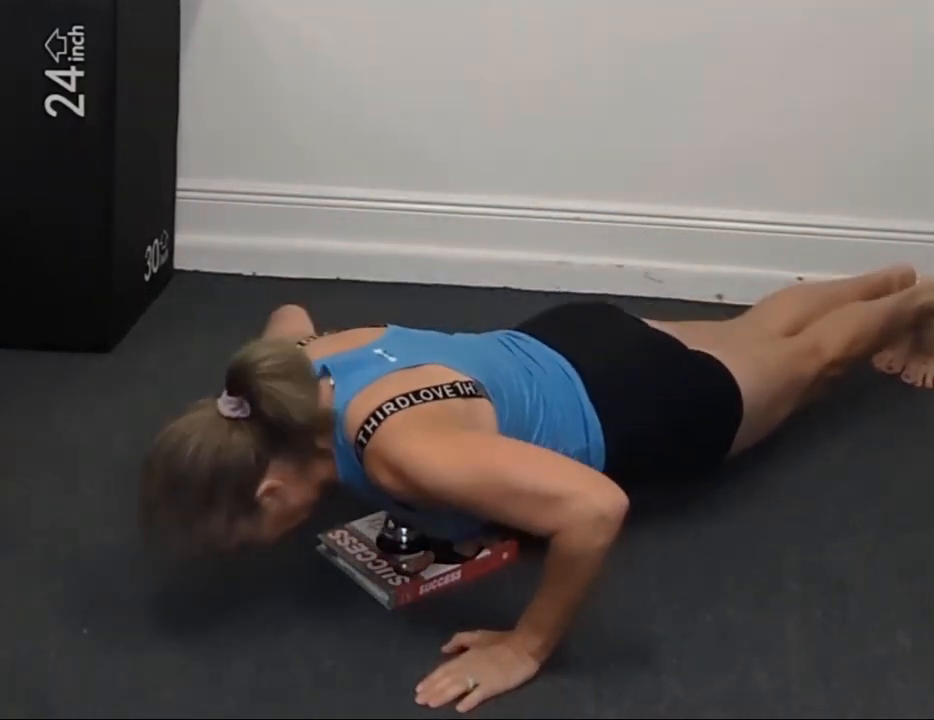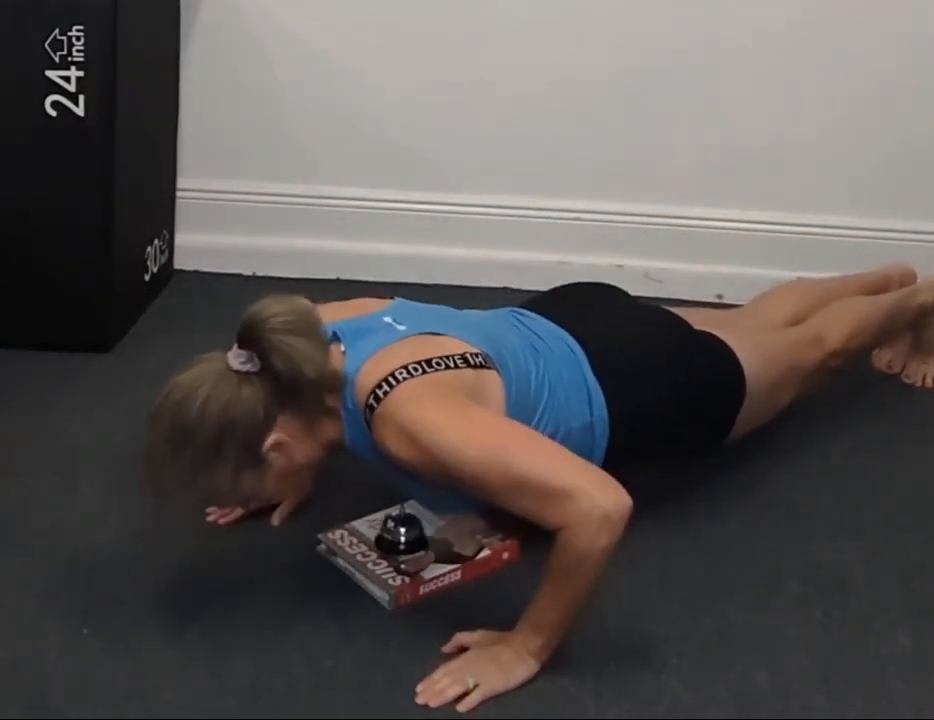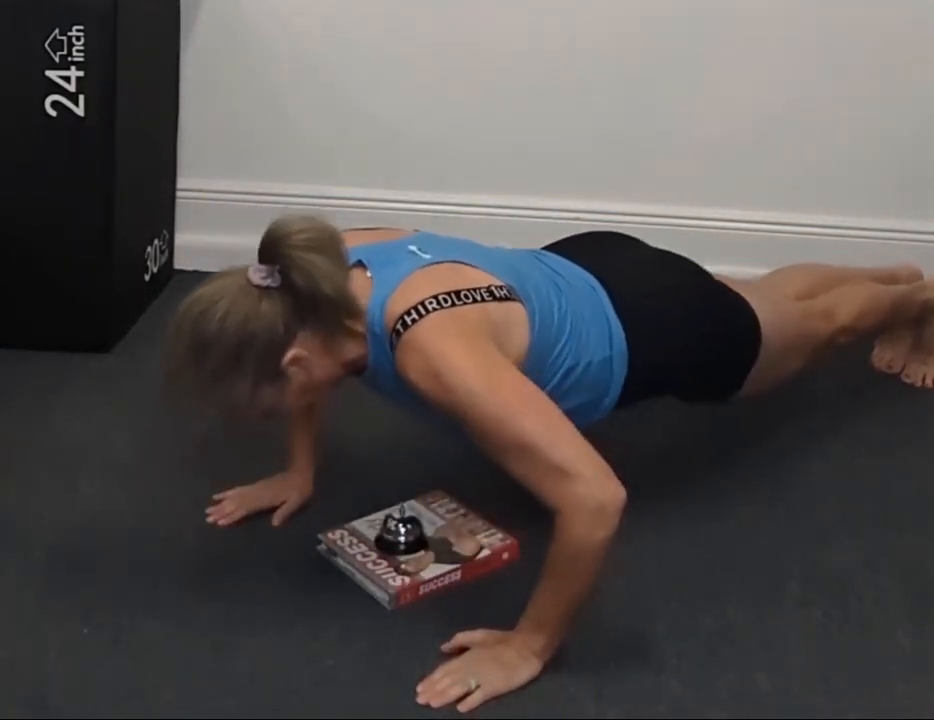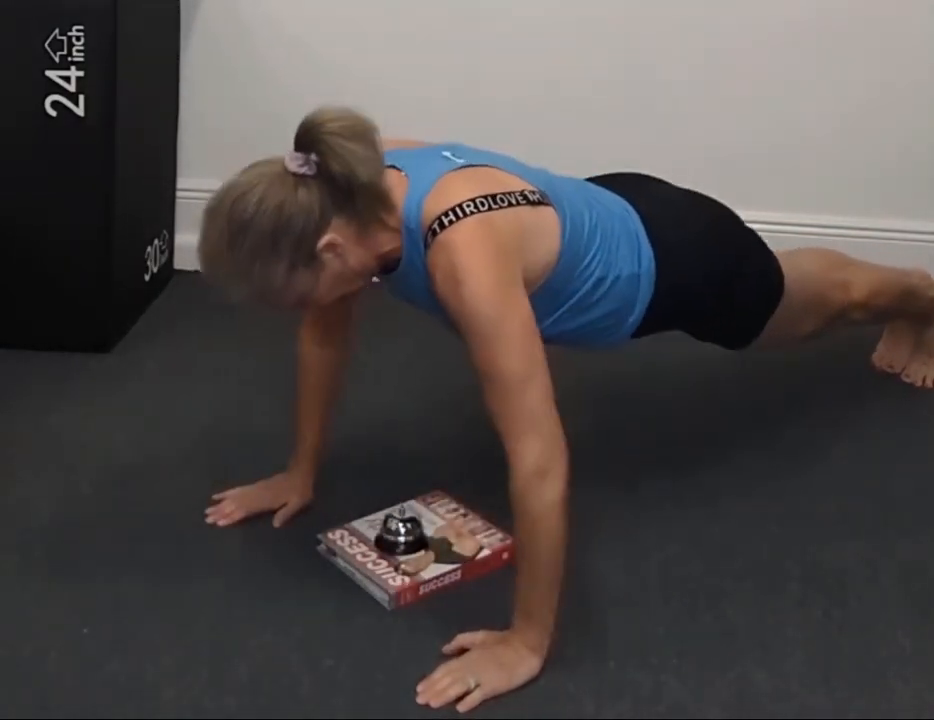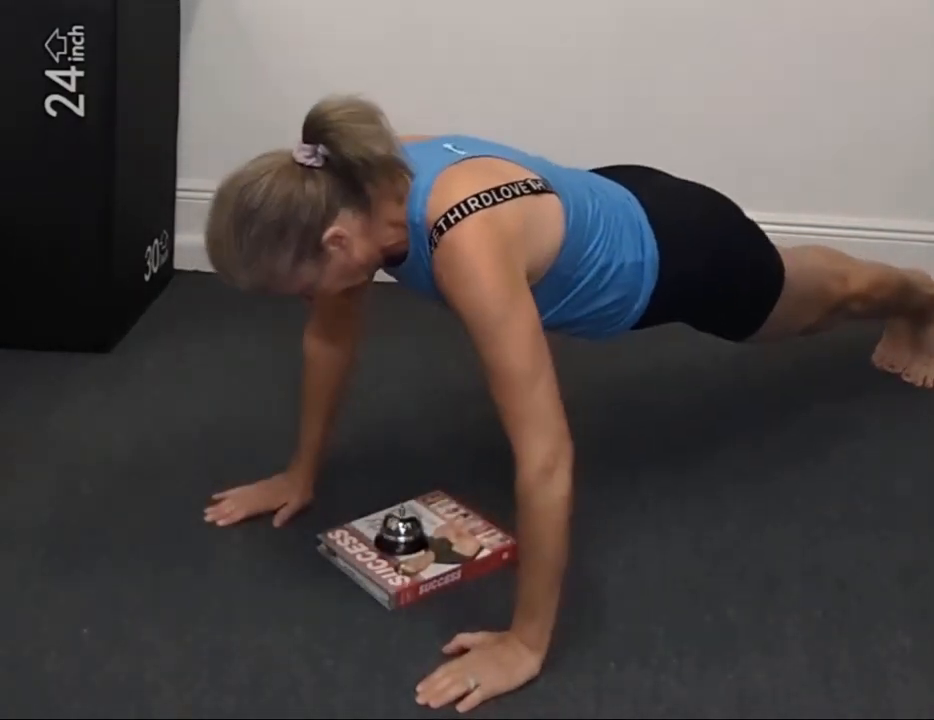
dt=0.3s
person 1, frame 1
left shoulder: (399, 449)
right shoulder: (299, 374)
left elbow: (597, 507)
right elbow: (288, 317)
left wrist: (527, 647)
right wrist: (292, 458)
left hip: (632, 410)
right hip: (561, 346)
left knee: (809, 356)
right knee: (750, 330)
person 1, frame 2
left shoulder: (410, 417)
right shoulder: (307, 343)
left elbow: (602, 507)
left wrist: (526, 647)
right wrist: (299, 480)
left hip: (635, 391)
right hip: (566, 328)
left knee: (811, 343)
right knee: (756, 317)
person 1, frame 3
left shoulder: (433, 353)
right shoulder: (328, 270)
left elbow: (597, 498)
right elbow: (306, 338)
left wrist: (529, 646)
right wrist: (301, 471)
left hip: (651, 332)
right hip: (581, 276)
left knee: (819, 321)
right knee: (771, 294)
person 1, frame 4
left shoulder: (463, 251)
right shoulder: (353, 193)
left elbow: (540, 463)
right elbow: (322, 337)
left wrist: (527, 644)
right wrist: (301, 476)
left hip: (679, 263)
right hip: (613, 224)
left knee: (827, 303)
right knee: (798, 287)
person 1, frame 5
left shoulder: (468, 246)
right shoulder: (357, 187)
left elbow: (545, 459)
right elbow: (329, 336)
left wrist: (526, 643)
right wrist: (301, 474)
left hip: (680, 252)
right hip: (616, 216)
left knee: (829, 294)
right knee: (810, 300)
